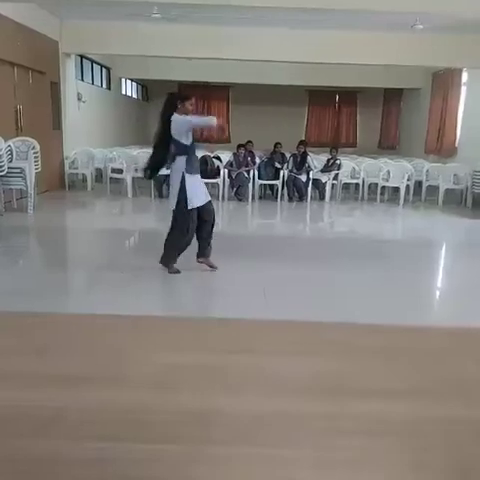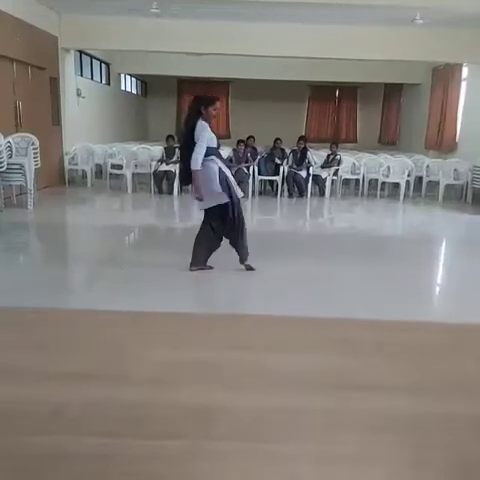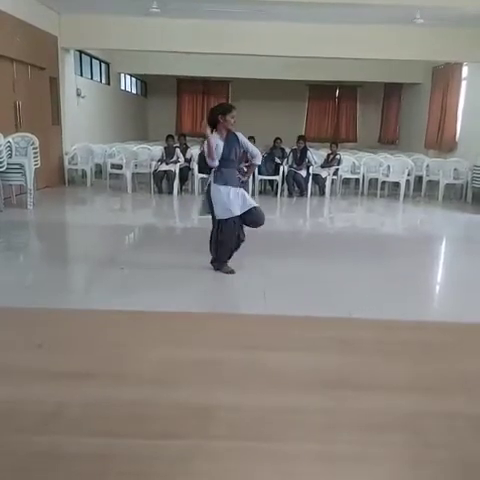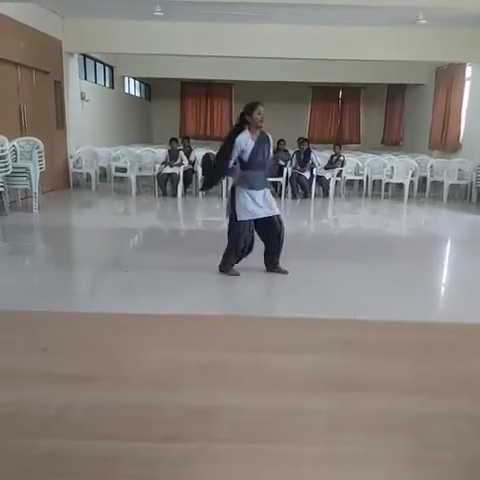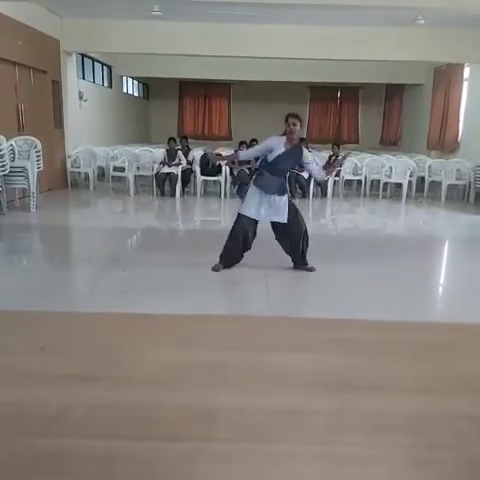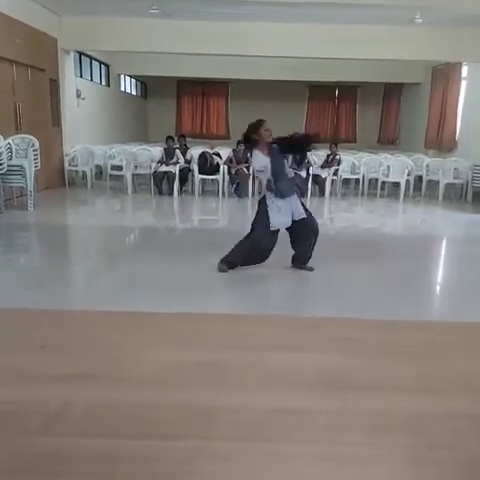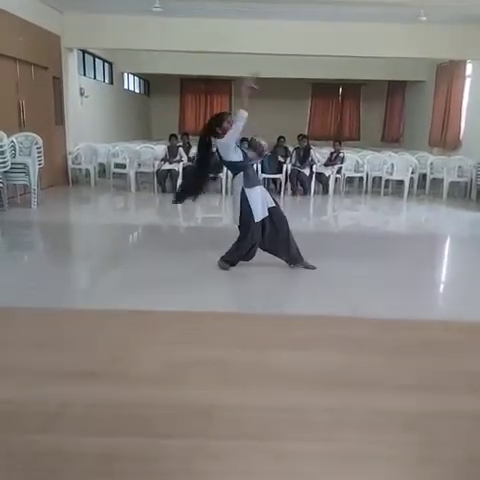
dt=0.7s
person 1, frame 1
left shoulder: (180, 122)
right shoulder: (181, 121)
right elbow: (209, 122)
right wrist: (218, 122)
left hip: (192, 173)
right hip: (183, 174)
left knee: (207, 214)
right knee: (186, 221)
left ankle: (204, 255)
right ankle: (168, 259)
person 1, frame 2
left shoulder: (201, 126)
right shoulder: (203, 128)
right elbow: (195, 160)
right wrist: (197, 186)
left hip: (210, 174)
right hip: (215, 172)
left knee: (214, 220)
right knee: (234, 217)
left ankle: (198, 261)
right ankle: (243, 257)
person 1, frame 3
left shoulder: (237, 137)
right shoulder: (212, 140)
left elbow: (256, 155)
right elbow: (213, 163)
left wrist: (247, 175)
right wrist: (209, 140)
left hip: (236, 186)
right hip: (219, 187)
left knee: (257, 218)
right knee: (228, 227)
right ankle: (219, 262)
person 1, frame 4
left shoulder: (267, 138)
right shoulder: (241, 139)
right elbow: (229, 165)
right wrist: (235, 175)
left hip: (262, 190)
right hip: (244, 190)
left knee: (276, 228)
right knee: (243, 232)
left ankle: (272, 264)
right ankle: (226, 264)
person 1, frame 5
left shoulder: (301, 152)
right shoulder: (274, 141)
left elbow: (318, 173)
right elbow: (247, 154)
left hip: (279, 194)
right hip: (259, 190)
left knee: (297, 227)
right knee: (242, 227)
left ankle: (300, 262)
right ankle: (225, 261)
person 1, frame 6
left shoulder: (274, 148)
right shoulder: (257, 158)
right elbow: (269, 188)
right wrist: (267, 179)
left hip: (290, 197)
right hip: (272, 201)
left knee: (310, 227)
right knee: (260, 238)
left ankle: (300, 261)
right ankle: (227, 261)
person 1, frame 7
left shoulder: (229, 144)
right shoulder: (224, 143)
right elbow: (241, 117)
left wrist: (257, 147)
right wrist: (245, 91)
left hip: (255, 188)
right hip: (246, 191)
left knee: (279, 222)
right knee: (252, 234)
left ankle: (295, 259)
right ankle: (227, 260)
